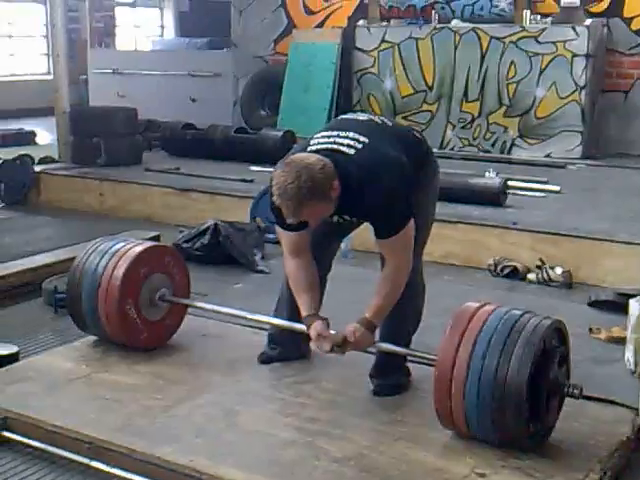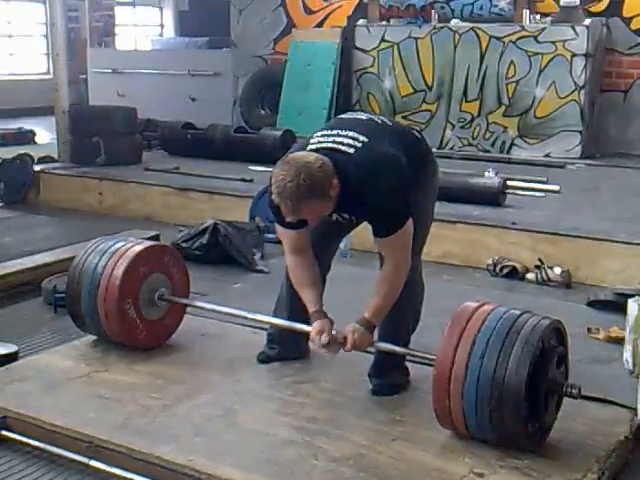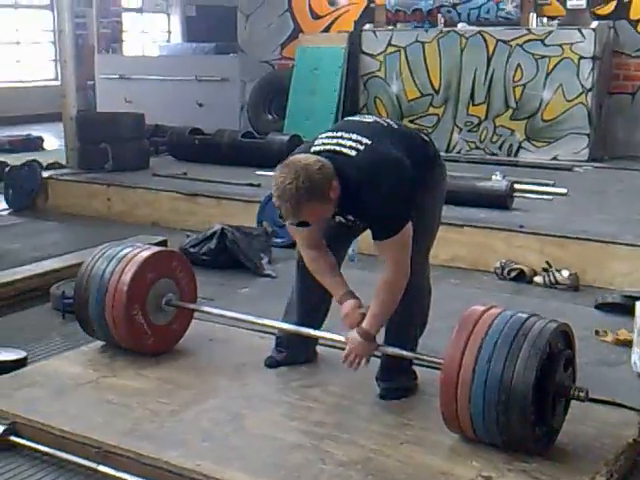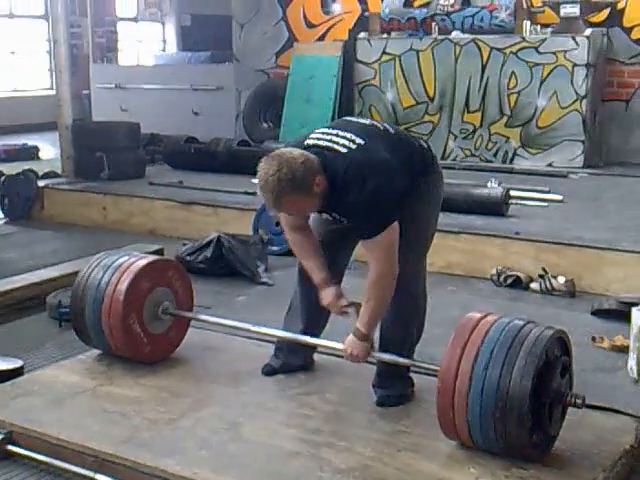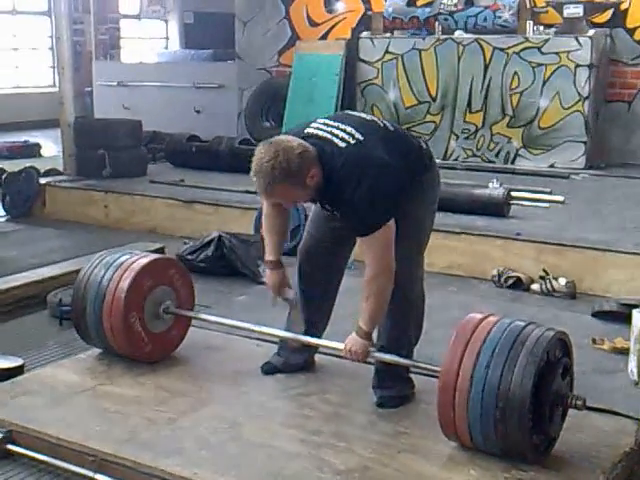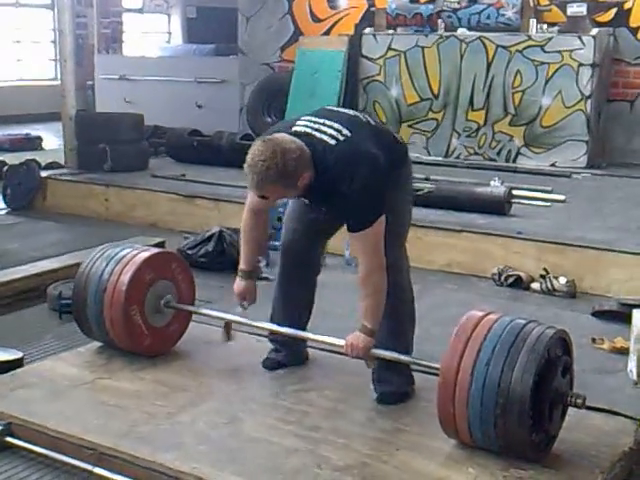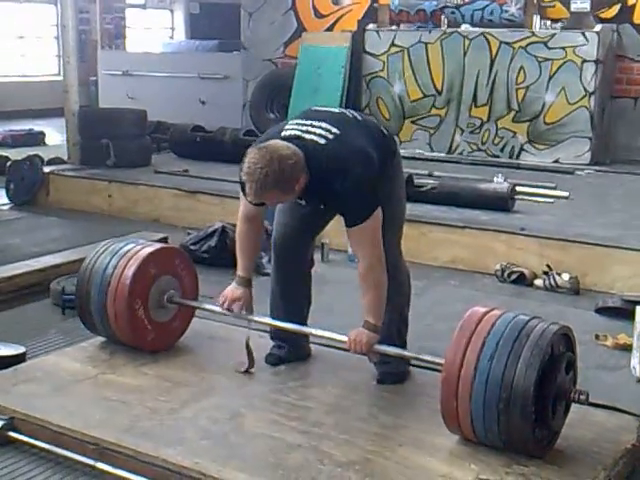
dt=0.3s
person 1, frame 1
left shoulder: (381, 189)
right shoulder: (288, 187)
left elbow: (398, 264)
right elbow: (297, 256)
left wrist: (368, 323)
right wrist: (311, 318)
left hip: (414, 169)
left knee: (408, 267)
right knee: (310, 250)
left ankle: (392, 364)
right ankle: (288, 341)
person 1, frame 2
left shoulder: (380, 187)
right shoulder: (287, 186)
left elbow: (397, 263)
right elbow: (297, 253)
left wrist: (367, 323)
right wrist: (316, 314)
left hip: (413, 168)
left knee: (407, 266)
right knee: (310, 249)
left ankle: (390, 364)
right ankle: (286, 341)
person 1, frame 3
left shoulder: (379, 189)
right shoulder: (295, 186)
left elbow: (395, 270)
right elbow: (312, 249)
left wrist: (367, 333)
right wrist: (345, 297)
left hip: (419, 174)
left knee: (410, 269)
right knee: (310, 259)
left ankle: (397, 367)
right ankle: (295, 345)
person 1, frame 4
left shoulder: (366, 188)
right shoulder: (287, 179)
left elbow: (383, 270)
right elbow: (297, 231)
left wrist: (362, 333)
right wrist: (325, 283)
left hip: (415, 180)
left knee: (404, 274)
right knee: (312, 262)
left ankle: (394, 374)
right ankle: (294, 351)
person 1, frame 5
left shoulder: (362, 183)
right shoulder: (284, 161)
left elbow: (380, 268)
right elbow: (274, 204)
left wrist: (364, 333)
right wrist: (273, 262)
left hip: (412, 180)
left knee: (401, 273)
right knee: (313, 257)
left ankle: (394, 376)
right ankle: (296, 351)
person 1, frame 6
left shoulder: (354, 180)
right shoulder: (269, 161)
left elbow: (370, 264)
right elbow: (255, 211)
left wrist: (367, 330)
right wrist: (246, 273)
left hip: (387, 172)
right hip: (322, 172)
left knee: (387, 264)
right knee: (293, 251)
left ankle: (393, 370)
right ankle: (288, 345)
person 1, frame 7
left shoulder: (350, 178)
right shoulder: (258, 167)
left elbow: (369, 258)
right elbow: (249, 218)
left wrist: (371, 326)
right wrist: (242, 281)
left hip: (378, 164)
right hip: (311, 165)
left knee: (386, 256)
right knee: (285, 245)
right ankle: (289, 340)
